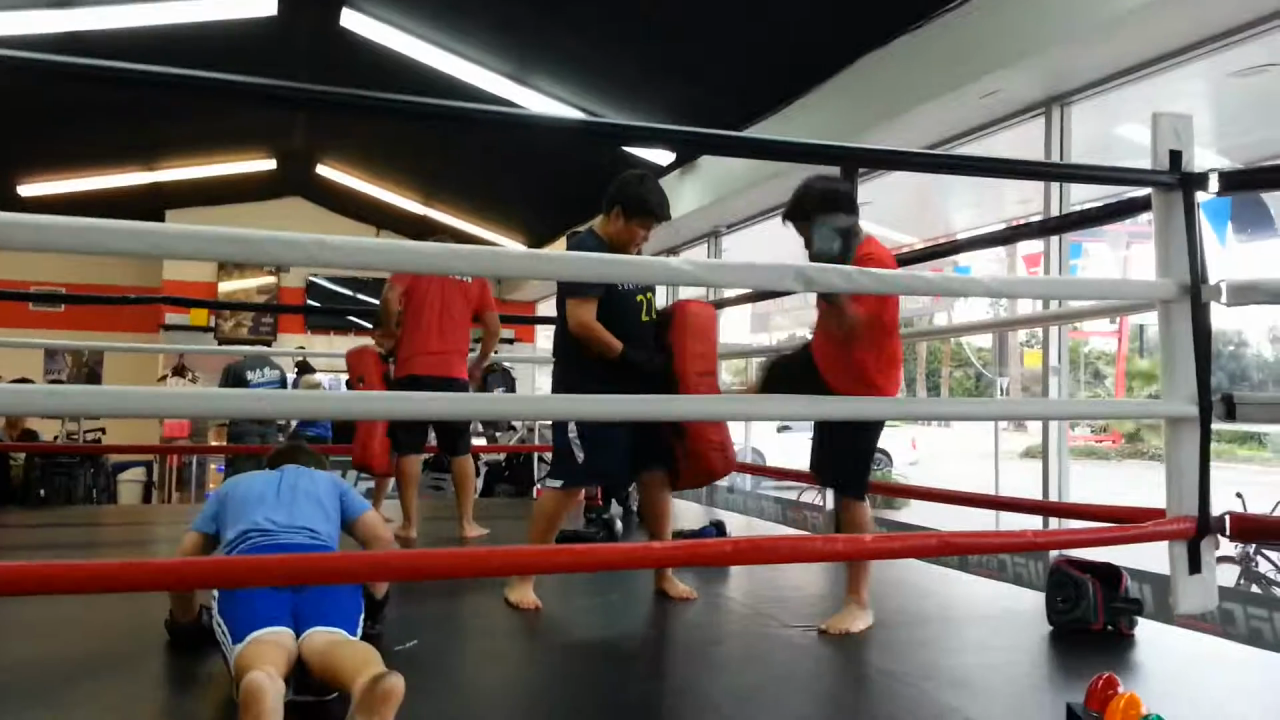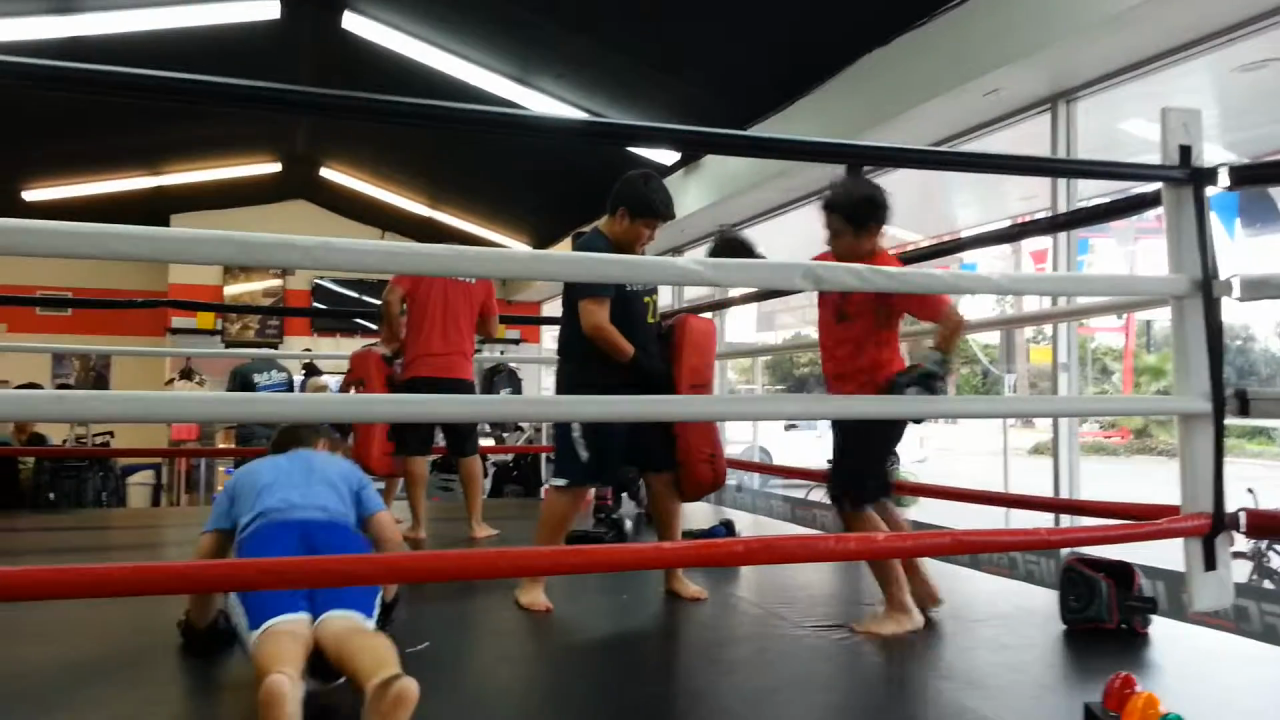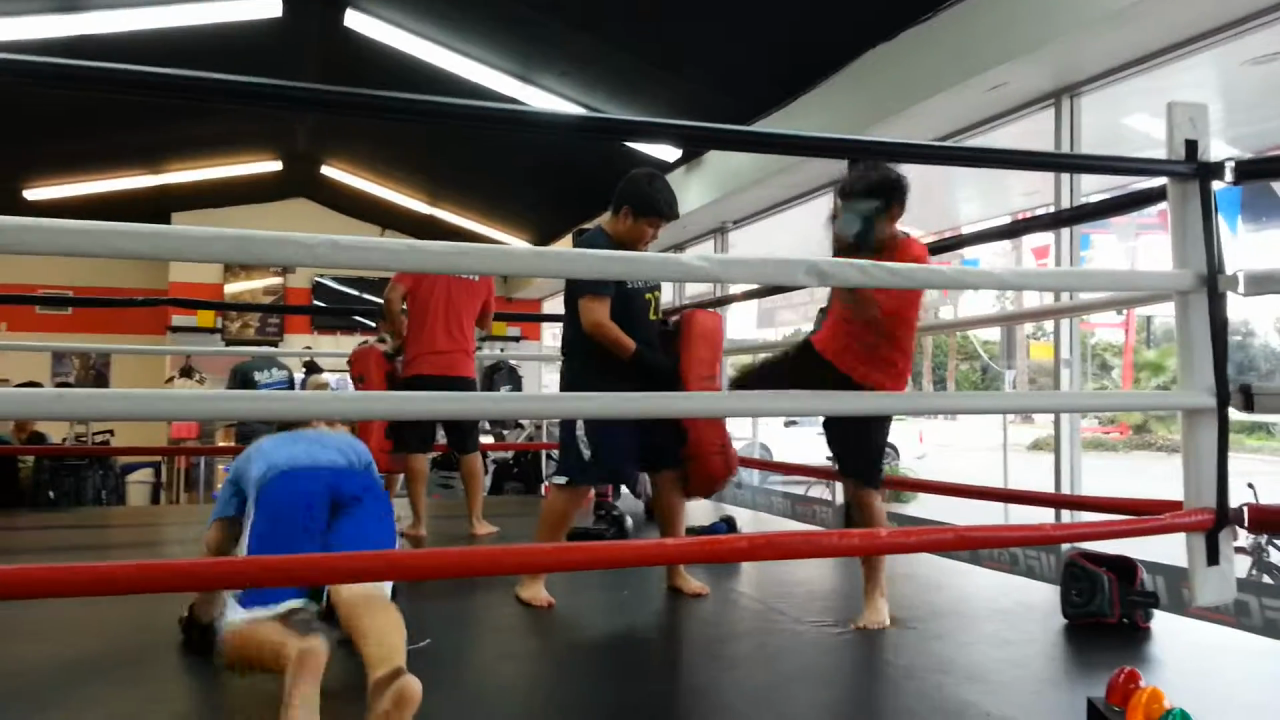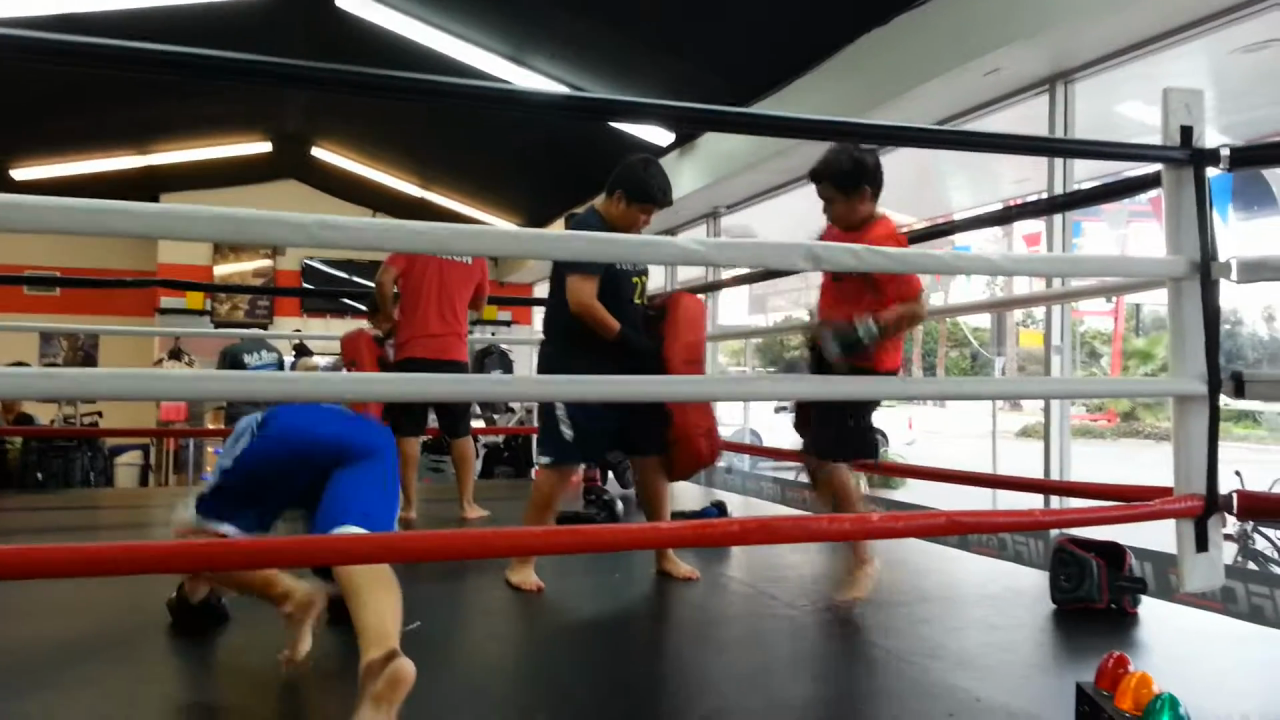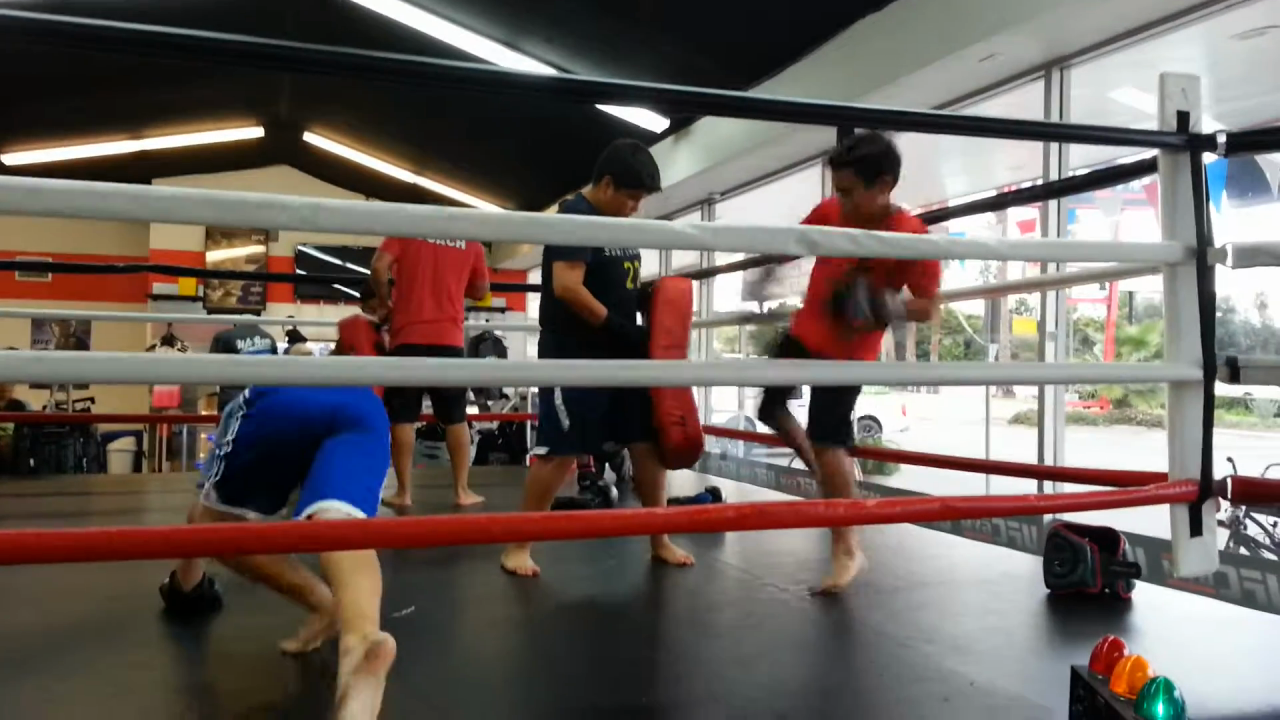
dt=0.2s
person 1, frame 1
left shoulder: (874, 260)
right shoulder: (845, 254)
left elbow: (850, 324)
left hip: (863, 389)
right hip: (825, 365)
left knee: (848, 493)
right knee: (772, 381)
left ankle: (858, 602)
person 1, frame 2
left shoulder: (889, 274)
right shoulder: (829, 262)
left elbow: (951, 322)
left wrist: (930, 374)
left hip: (875, 400)
right hip: (849, 395)
left knee: (854, 507)
right knee: (871, 502)
left ankle: (900, 608)
right ankle: (921, 589)
person 1, frame 3
left shoulder: (910, 258)
right shoulder: (864, 244)
left elbow: (871, 317)
left wrist: (850, 252)
left hip: (872, 381)
right hip: (826, 353)
left knee: (861, 484)
right knee: (749, 384)
left ankle: (877, 593)
person 1, frame 4
left shoulder: (881, 242)
right shoulder: (842, 231)
left elbow: (914, 308)
left wrist: (858, 332)
left hip: (865, 363)
right hip: (837, 356)
left knee: (826, 457)
right knee: (809, 423)
left ankle: (862, 562)
person 1, frame 5
left shoulder: (911, 236)
right shoulder: (829, 211)
left elbow: (928, 308)
left wrist: (888, 308)
left hip: (847, 351)
right hip: (804, 333)
left knee: (829, 444)
right knee: (771, 409)
left ankle: (846, 550)
right ankle: (812, 457)
person 2, frame 1
left shoulder: (632, 253)
right shoulder: (585, 252)
right elbow: (581, 324)
left wrist: (658, 355)
right wrist: (634, 360)
left hip: (637, 384)
right hip: (588, 386)
left knee: (656, 472)
right knee: (569, 481)
left ankle: (663, 574)
right ankle: (522, 578)
person 2, frame 2
left shoulder: (635, 254)
right shoulder: (592, 253)
right elbow: (595, 325)
left wrist: (662, 362)
right wrist: (642, 364)
left hip: (640, 385)
right hip: (591, 386)
left knee: (664, 474)
right knee: (575, 482)
left ankle: (673, 574)
right ankle: (532, 580)
person 2, frame 3
left shoulder: (638, 252)
right shoulder: (594, 250)
right elbow: (595, 323)
left wrist: (667, 355)
right wrist: (646, 359)
left hip: (644, 382)
right hip: (595, 384)
left knee: (670, 471)
right knee: (577, 479)
left ankle: (675, 569)
right ankle: (532, 575)
person 2, frame 4
left shoulder: (627, 236)
right shoulder: (586, 230)
right elbow: (580, 301)
left wrist: (652, 332)
right wrist: (630, 341)
left hip: (625, 364)
right hip: (574, 365)
left knee: (652, 455)
right knee: (563, 461)
left ankle: (664, 553)
right ankle: (522, 559)
person 2, frame 5
left shoulder: (619, 223)
right shoulder: (574, 218)
right elbow: (566, 287)
right wrist: (618, 327)
left hip: (622, 354)
right hip: (573, 354)
left knee: (648, 442)
right knee: (561, 450)
left ankle: (660, 540)
right ankle: (518, 545)
person 3, frame 1
left shoulder: (233, 484)
right shoulder: (331, 481)
left elbow: (185, 559)
right elbow: (382, 540)
left wrist: (183, 620)
right wrist: (373, 605)
left knee: (266, 644)
right knee: (327, 641)
left ankle: (261, 686)
right ankle: (373, 682)
person 3, frame 2
left shoulder: (247, 473)
right shoulder: (345, 468)
left elbow: (206, 556)
right elbow: (391, 540)
left wrist: (200, 622)
right wrist: (382, 604)
left hip: (265, 540)
right hip: (339, 542)
right knee: (346, 628)
left ankle: (280, 689)
right ankle: (386, 682)
person 3, frame 3
left shoulder: (255, 453)
right shoulder: (354, 445)
left elbow: (215, 547)
right elbow: (373, 536)
left wrist: (205, 615)
left hip: (282, 489)
right hip: (359, 490)
left knee: (242, 637)
right knee: (361, 589)
left ankle: (296, 654)
right ankle: (390, 675)
person 3, frame 4
left shoulder: (249, 426)
left elbow: (215, 503)
left wrist: (193, 595)
left hip: (284, 434)
right hip: (371, 435)
left knee: (192, 536)
left ankle: (287, 593)
right ankle: (383, 658)
person 3, frame 5
left shoulder: (239, 411)
left elbow: (200, 515)
left wrist: (185, 584)
left hip: (280, 405)
right hip: (362, 405)
left knee: (216, 522)
right knee: (339, 523)
left ankle: (320, 603)
right ankle: (361, 638)
person 4, frame 1
right shoulder: (475, 276)
left elbow: (389, 296)
right elbow: (493, 328)
left wrist: (393, 334)
right wrist: (479, 363)
left hip: (412, 371)
right hip: (453, 373)
left knee: (408, 450)
right knee: (460, 450)
left ankle: (409, 524)
right ankle: (467, 523)
person 4, frame 2
right shoulder: (480, 278)
left elbow: (391, 298)
right elbow: (490, 331)
left wrist: (396, 336)
left hip: (418, 371)
right hip: (459, 374)
left knee: (415, 451)
right knee: (467, 450)
left ankle: (418, 525)
right ankle: (476, 523)
person 4, frame 3
right shoulder: (482, 275)
left elbow: (392, 296)
right elbow: (485, 323)
left wrist: (398, 334)
left hip: (419, 369)
right hip: (460, 371)
left knee: (416, 449)
right knee: (469, 448)
left ankle: (418, 523)
right ankle: (476, 520)
person 4, frame 4
right shoulder: (476, 258)
left elbow: (384, 280)
right elbow: (479, 304)
left wrist: (388, 317)
left hip: (412, 353)
right hip: (453, 354)
left knee: (408, 432)
right knee: (460, 432)
left ankle: (409, 506)
right ankle: (467, 504)
person 4, frame 5
right shoulder: (470, 242)
left elbow: (379, 266)
right elbow: (481, 291)
left wrist: (385, 304)
left hip: (407, 338)
right hip: (449, 340)
left knee: (402, 418)
right knee: (455, 418)
left ankle: (404, 492)
right ankle: (462, 490)
